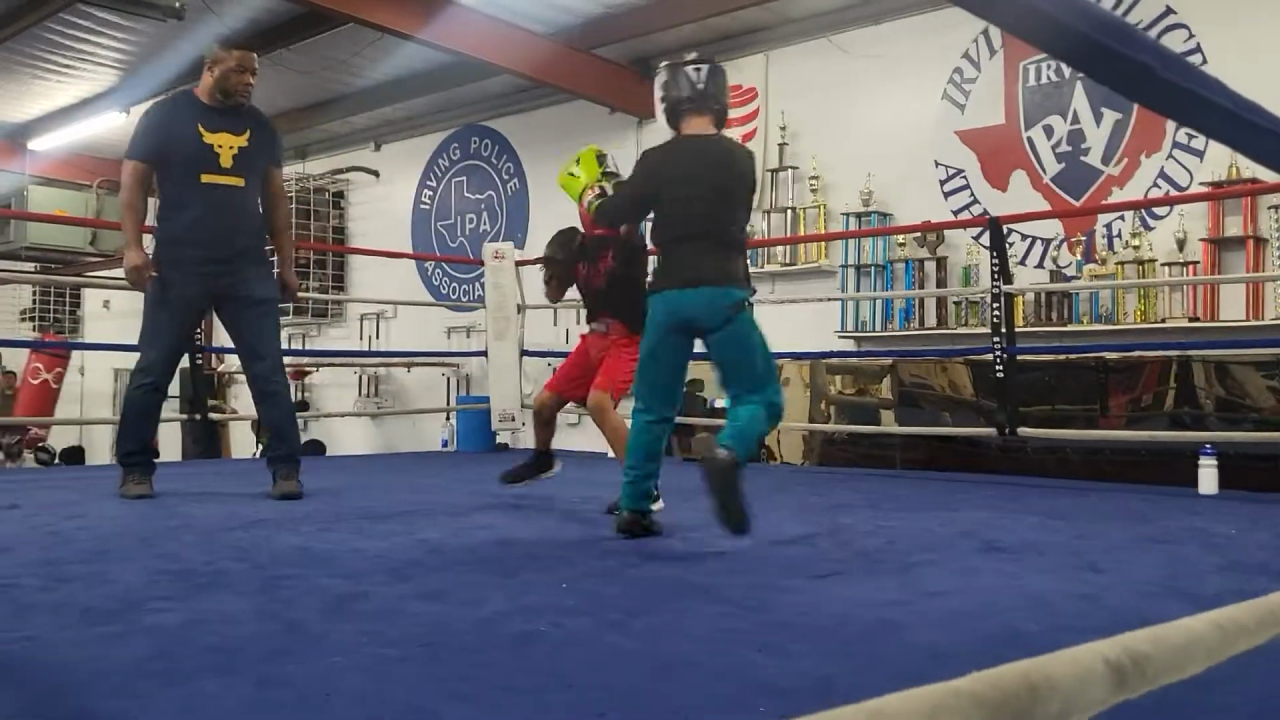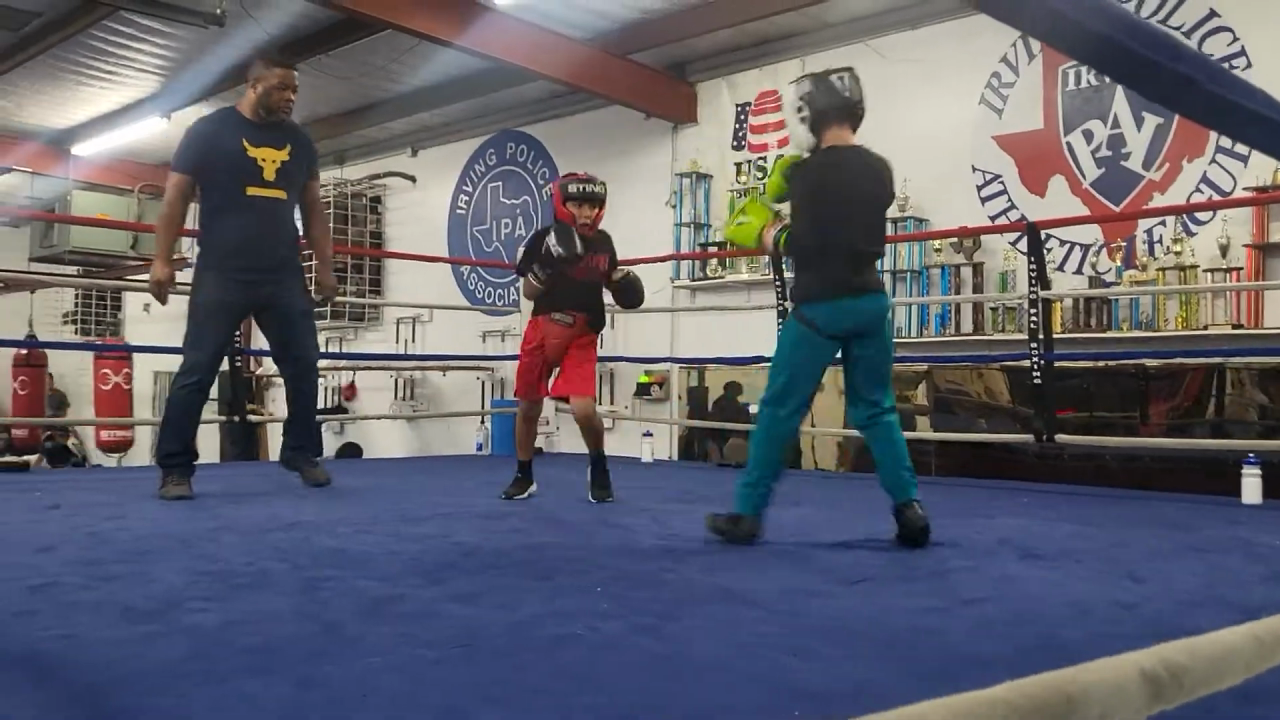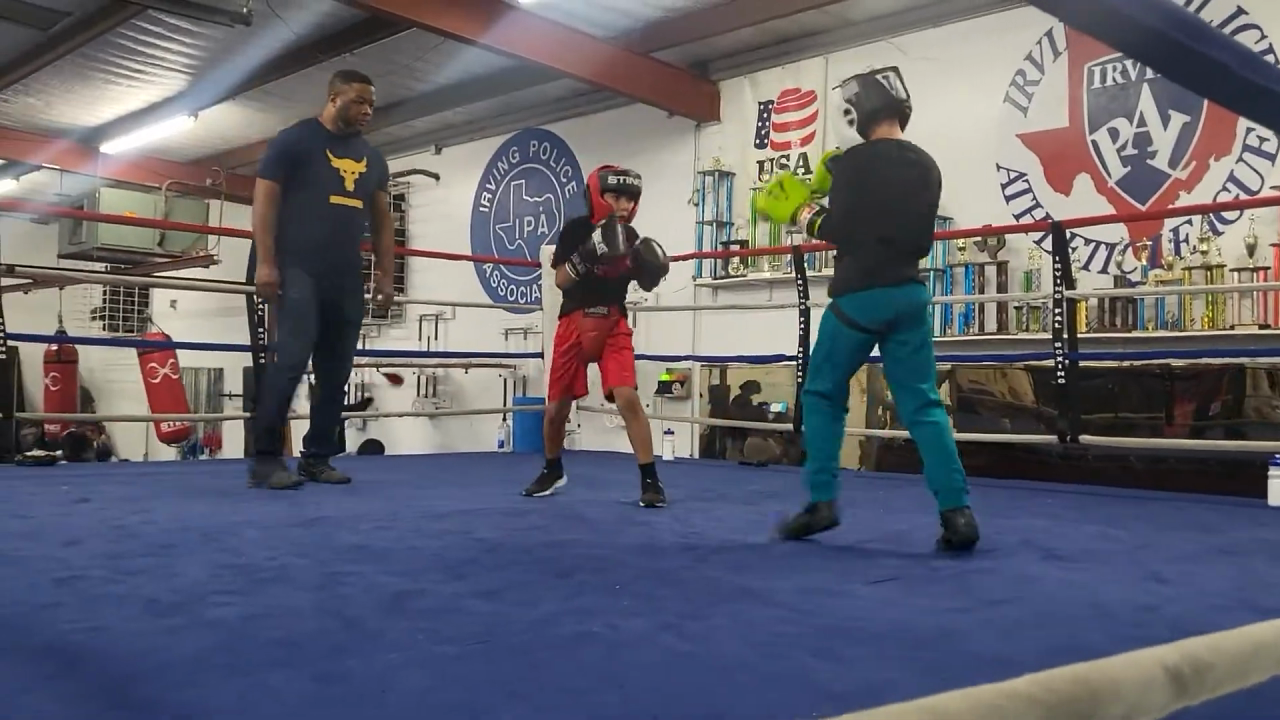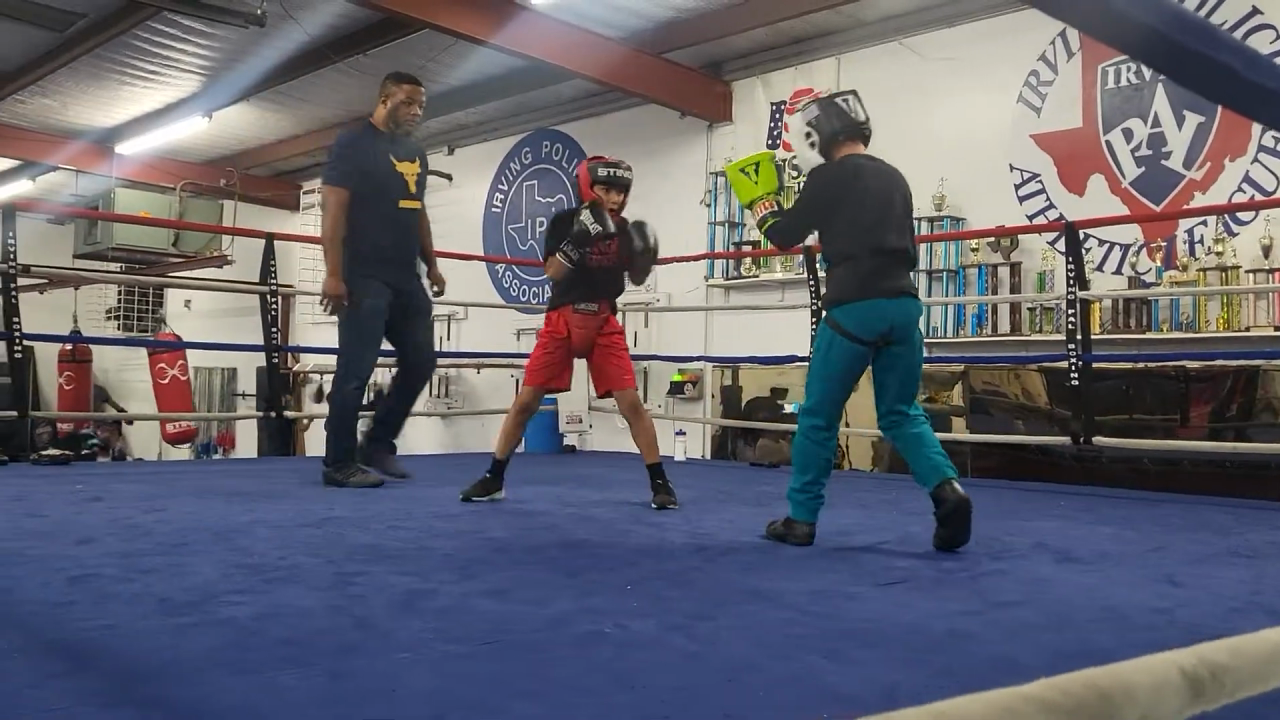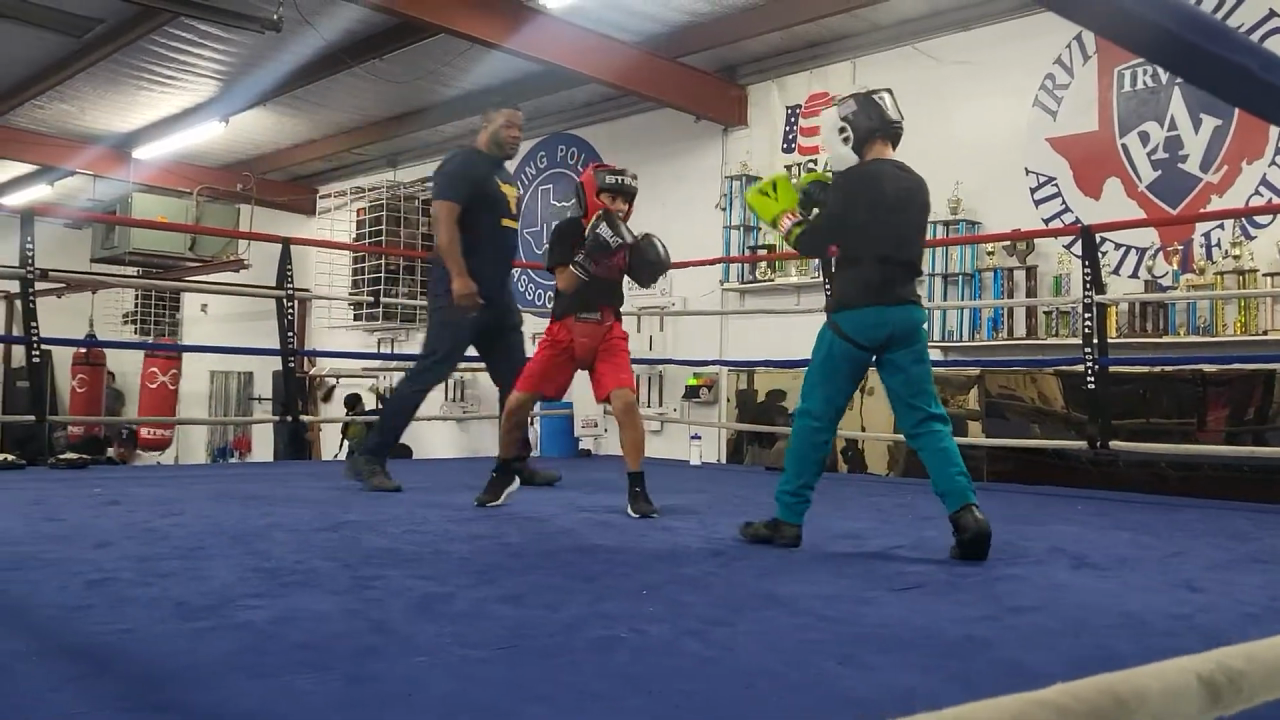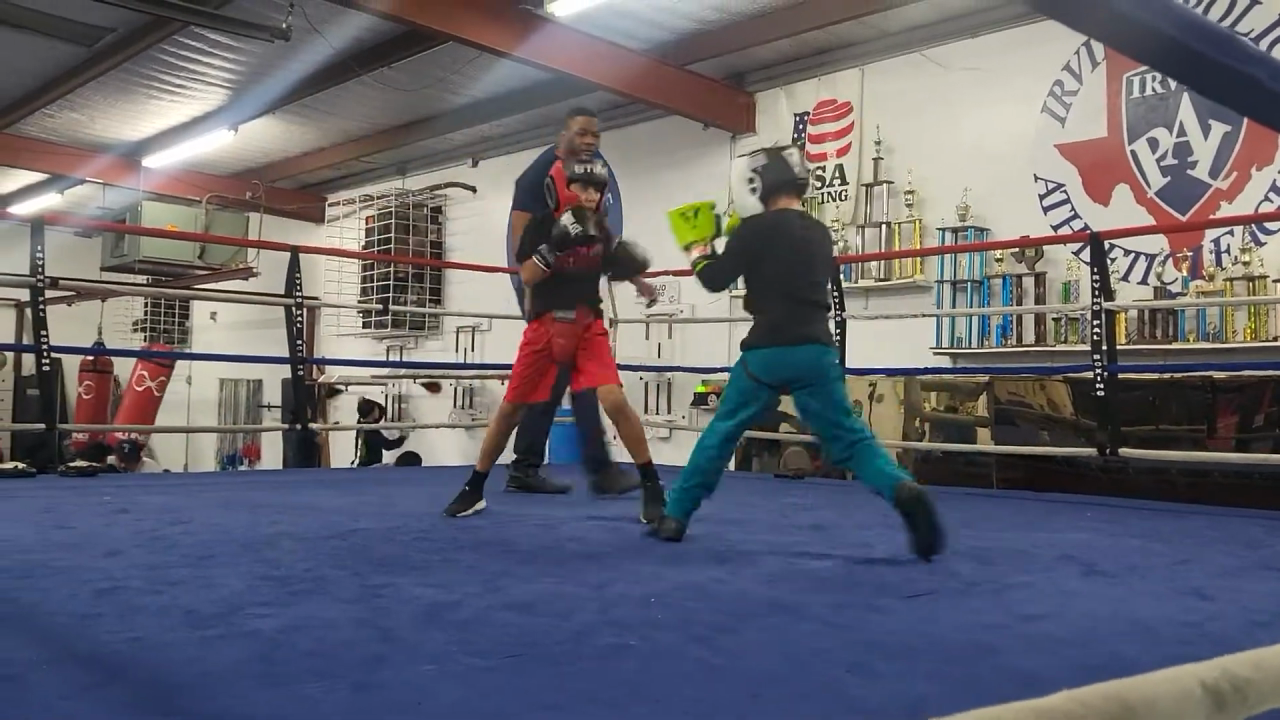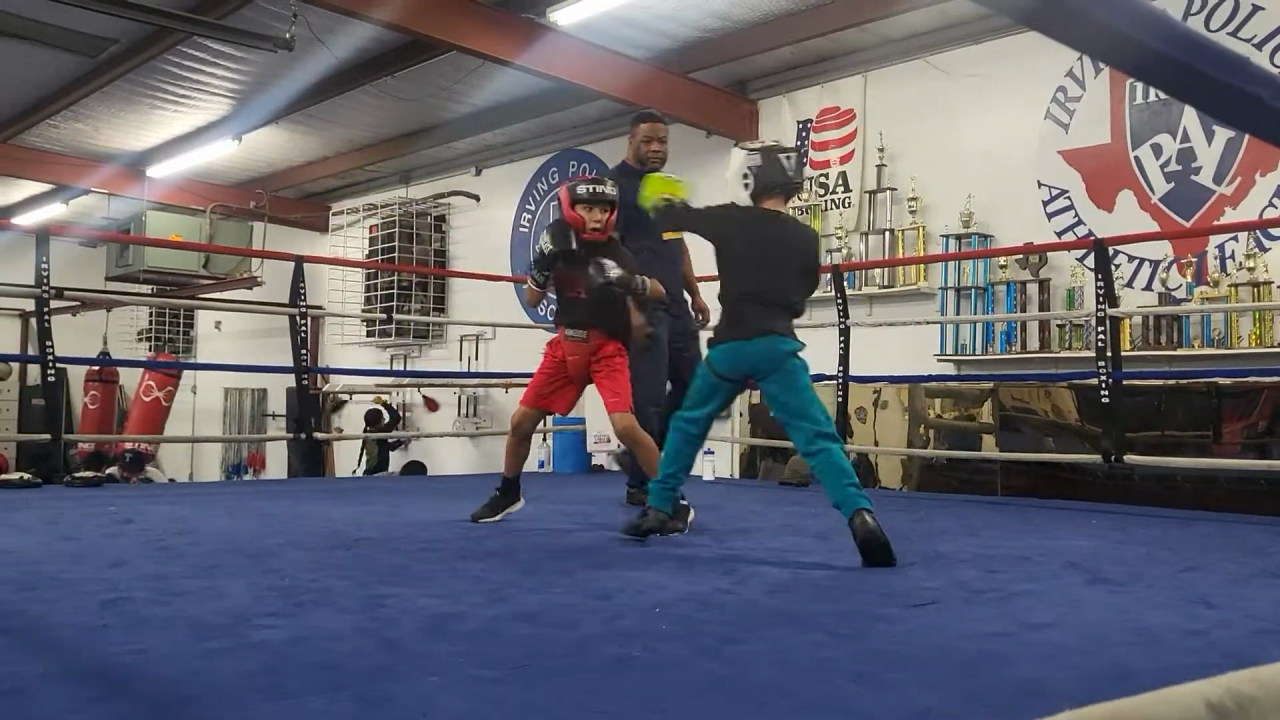
dt=0.4s
person 1, frame 1
left shoulder: (657, 160)
right shoulder: (738, 158)
left elbow: (613, 215)
left wrist: (590, 189)
left hip: (669, 297)
right hip: (723, 295)
left knee: (653, 408)
right knee: (758, 397)
left ankle: (636, 509)
right ankle: (726, 455)
person 1, frame 2
left shoulder: (817, 172)
right shoulder: (880, 170)
left elbow: (805, 245)
left wrist: (764, 231)
left hip: (822, 306)
right hip: (869, 301)
left knee: (780, 410)
right knee: (875, 410)
left ankle: (746, 514)
right ankle: (908, 509)
person 1, frame 3
left shoulder: (857, 160)
right shoulder: (926, 165)
left elbow: (835, 229)
left wrist: (798, 208)
left hip: (859, 296)
right hip: (909, 294)
left knee: (822, 395)
right knee: (922, 406)
left ankle: (822, 502)
right ankle: (957, 513)
person 1, frame 4
left shoulder: (831, 176)
right shoulder: (894, 177)
left elbow: (785, 235)
left wrist: (758, 198)
left hip: (854, 308)
right hip: (903, 304)
left knee: (819, 414)
right knee: (902, 413)
left ankle: (802, 518)
right ankle: (945, 486)
person 1, frame 5
left shoulder: (856, 180)
right shoulder: (916, 185)
left elbow: (816, 243)
left wrist: (784, 215)
right wrist: (826, 199)
left hip: (855, 313)
right hip: (905, 313)
left knee: (815, 416)
right knee: (925, 420)
left ankle: (787, 518)
right ankle: (966, 512)
person 1, frame 6
left shoulder: (760, 228)
right shoulder: (820, 234)
left elbow: (715, 278)
left wrist: (695, 241)
left hip: (768, 351)
right hip: (816, 351)
left knee: (722, 435)
right knee: (853, 442)
left ankle: (675, 516)
right ankle: (904, 491)
person 1, frame 7
left shoulder: (732, 219)
right shoulder: (804, 236)
left elbow: (675, 218)
left wrist: (660, 199)
left hip: (729, 346)
right hip: (776, 344)
left knee: (689, 423)
right knee: (818, 438)
left ankle: (657, 509)
right ankle: (861, 516)
person 2, frame 1
left shoulder: (261, 128)
right shoulder: (166, 116)
left elbow: (275, 198)
right elbow: (134, 180)
left wrist: (286, 263)
right wrist: (133, 246)
left hip: (248, 268)
right hip: (178, 267)
left knee: (268, 368)
right knee: (154, 367)
left ankle: (286, 467)
right ankle: (135, 467)
person 2, frame 2
left shoulder: (299, 143)
right shoulder: (210, 131)
left elbow: (313, 210)
right elbow: (177, 194)
left wrist: (325, 266)
right wrist: (162, 259)
left hip: (285, 276)
right hip: (221, 275)
left knee: (303, 366)
right knee: (197, 371)
left ankle: (301, 452)
right ankle: (175, 469)
person 2, frame 3
left shoulder: (372, 157)
right shoulder: (295, 140)
left elbow: (382, 220)
right elbow: (264, 201)
left wrist: (385, 274)
right wrist: (265, 262)
left hip: (347, 279)
right hip: (299, 270)
left knee: (334, 374)
right knee: (292, 358)
left ankle: (316, 457)
right ankle: (266, 456)
person 2, frame 4
left shoulder: (415, 153)
right shoulder: (353, 145)
right elbow: (334, 210)
left wrist: (432, 265)
right wrist: (333, 274)
left hip: (406, 278)
right hip: (365, 278)
left knee: (420, 364)
right knee: (355, 371)
left ankle: (378, 446)
right ankle: (340, 463)
person 2, frame 5
left shoulder: (506, 177)
right shoulder: (460, 166)
right elbow: (444, 223)
right wrist: (459, 278)
left hip: (497, 293)
right hip: (461, 293)
left knee: (514, 380)
right knee: (429, 373)
left ankle: (516, 463)
right ankle: (370, 457)
person 2, frame 6
right shoulder: (540, 175)
right elbow: (520, 234)
left wrist: (635, 278)
right wrist: (534, 287)
left knee: (551, 381)
left ankle: (524, 469)
right ankle: (601, 469)
person 2, frame 7
right shoulder: (615, 186)
left wrist: (695, 293)
left hip: (674, 303)
left knee: (692, 387)
right knee: (647, 395)
left ankle: (636, 458)
right ankle: (642, 484)
person 3, frame 1
left shoulder: (627, 238)
right shoulder: (577, 244)
right elbow: (554, 295)
right wrist: (553, 267)
left hip: (627, 339)
right hip: (596, 339)
left knee: (599, 404)
right knee: (543, 404)
left ankle: (644, 488)
right ankle: (542, 460)
person 3, frame 2
left shoulder: (603, 241)
right shoulder: (544, 238)
left elbow: (612, 281)
right elbow: (529, 292)
left wrist: (624, 284)
right wrist: (548, 262)
left hip: (582, 335)
right hip: (542, 330)
left knee: (583, 409)
right knee: (528, 408)
left ankle: (599, 469)
right ankle: (524, 475)
person 3, frame 3
left shoulder: (629, 236)
right shoulder: (576, 229)
left elbow: (645, 283)
right elbow: (560, 280)
left wrist: (652, 270)
right wrist: (588, 253)
left hip: (614, 325)
right hip: (574, 324)
left knee: (628, 399)
right knee: (556, 408)
left ankle: (650, 480)
right ankle: (552, 471)
person 3, frame 4
left shoulder: (622, 228)
right shoulder: (565, 220)
left elbow: (638, 277)
right elbow: (553, 272)
left wrist: (643, 257)
right wrist: (578, 239)
left hip: (604, 323)
right hip: (561, 319)
left knee: (630, 401)
right knee: (526, 400)
left ankle: (659, 480)
right ankle: (494, 477)
person 3, frame 5
left shoulder: (623, 235)
right shoulder: (567, 230)
left elbow: (641, 277)
right elbow: (565, 283)
left wrist: (649, 265)
right wrist: (593, 250)
left hip: (608, 330)
right hip: (565, 329)
left knee: (626, 403)
right knee: (516, 405)
left ankle: (637, 490)
right ankle: (502, 475)
person 3, frame 6
left shoulder: (600, 231)
right shoulder: (542, 225)
left elbow: (617, 267)
right elbow: (528, 276)
left wrist: (628, 264)
right wrist: (558, 243)
left hip: (588, 329)
right hip: (544, 329)
left knee: (615, 401)
right knee: (509, 411)
left ankle: (651, 485)
right ankle: (474, 489)
person 3, frame 7
left shoulder: (616, 252)
right shoulder: (560, 244)
left elbow: (658, 291)
right elbow: (532, 300)
left wrist: (633, 284)
right wrist: (542, 265)
left hip: (607, 349)
right hip: (566, 346)
left knee: (625, 425)
right knee: (521, 421)
left ankle: (674, 502)
right ankle: (508, 494)
